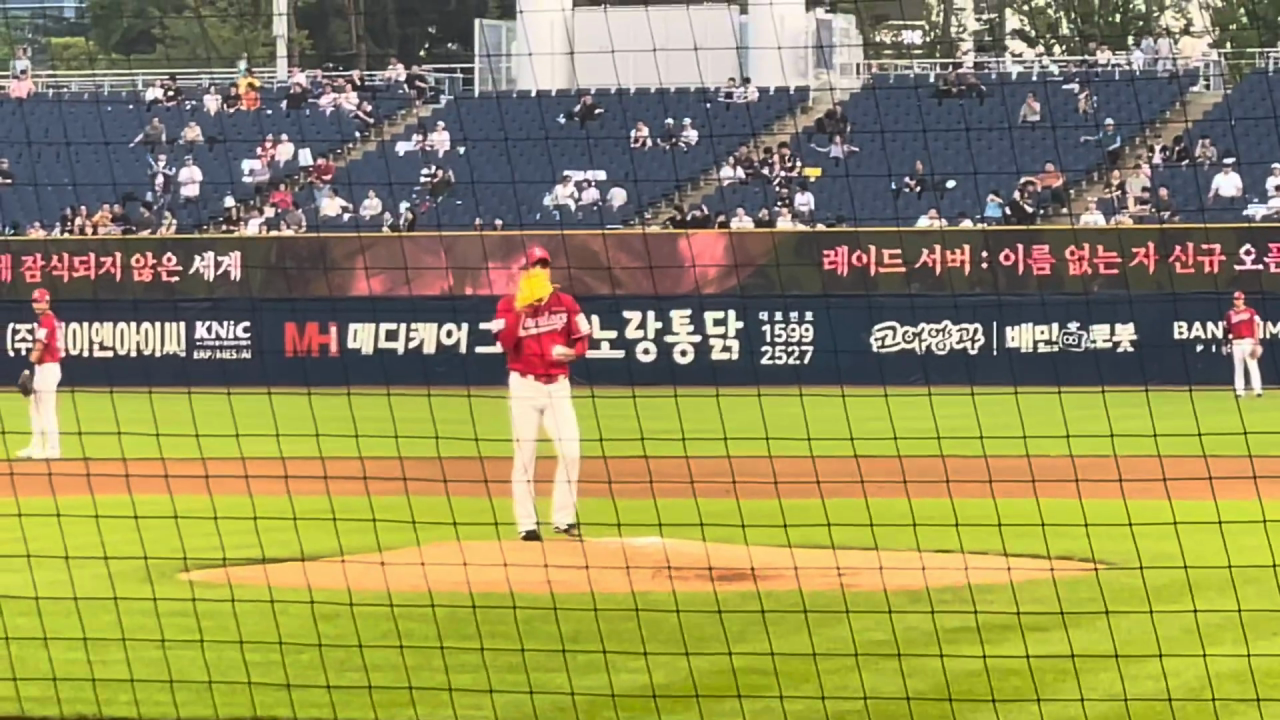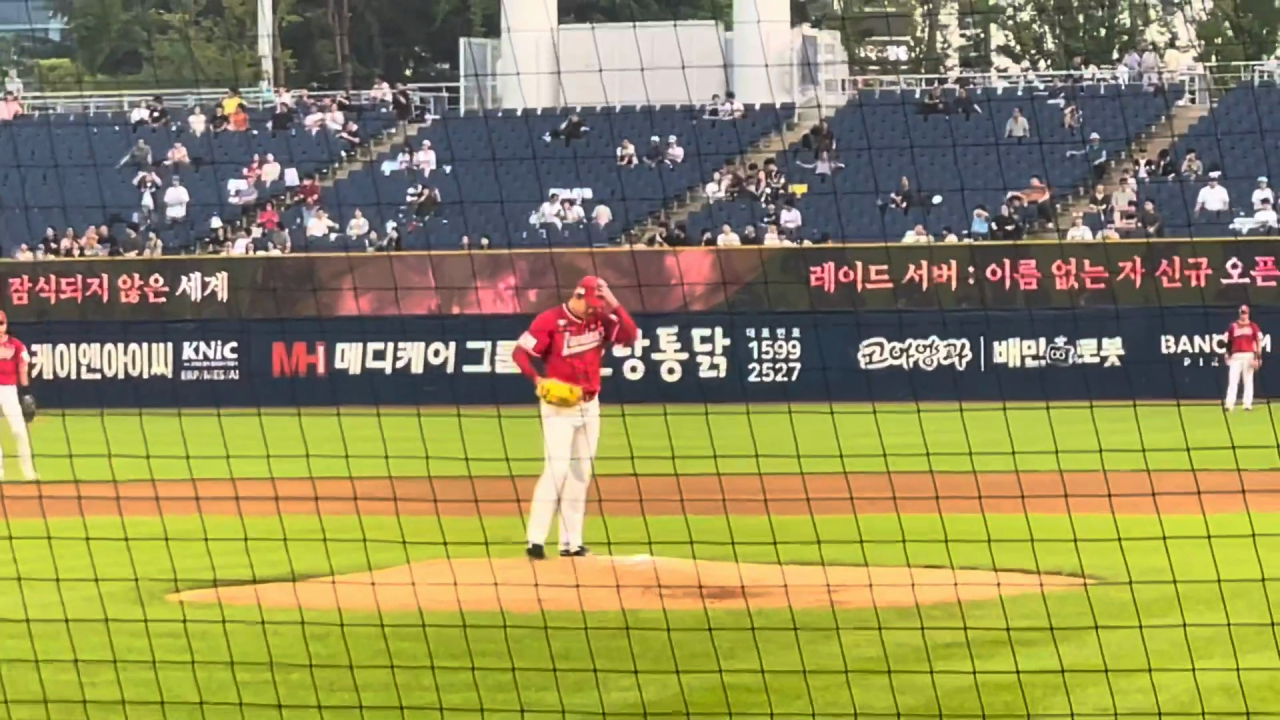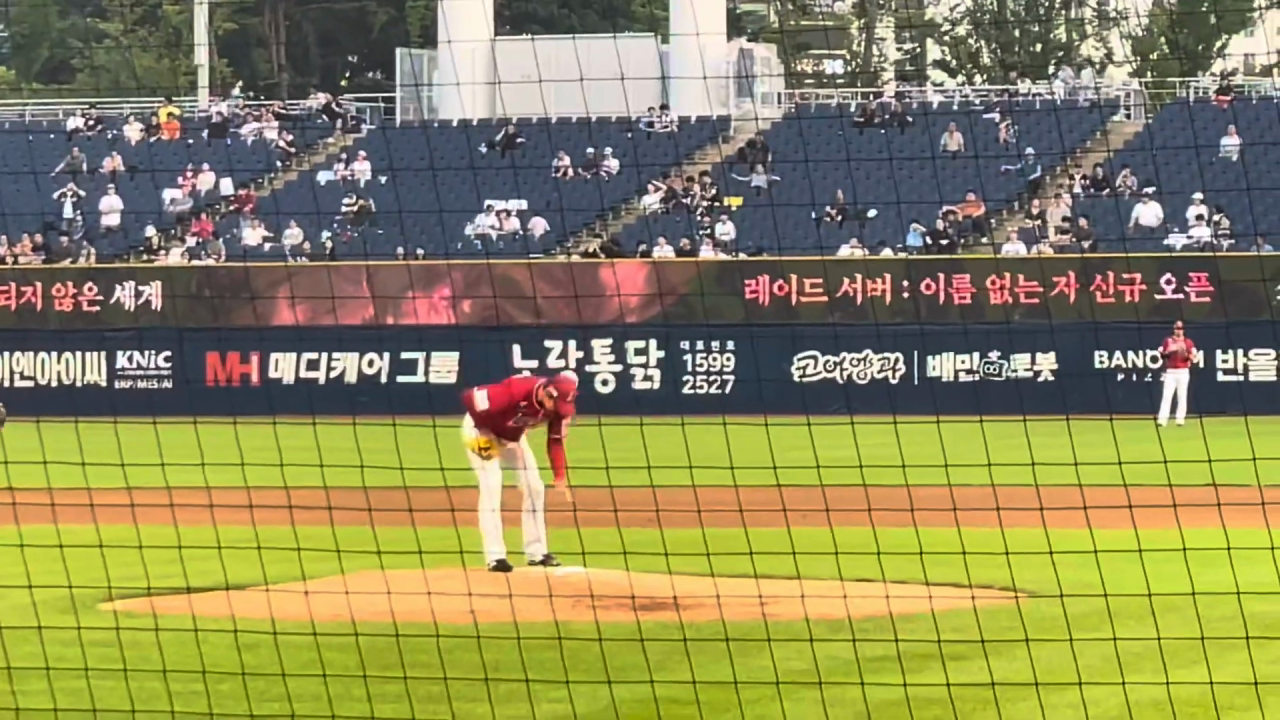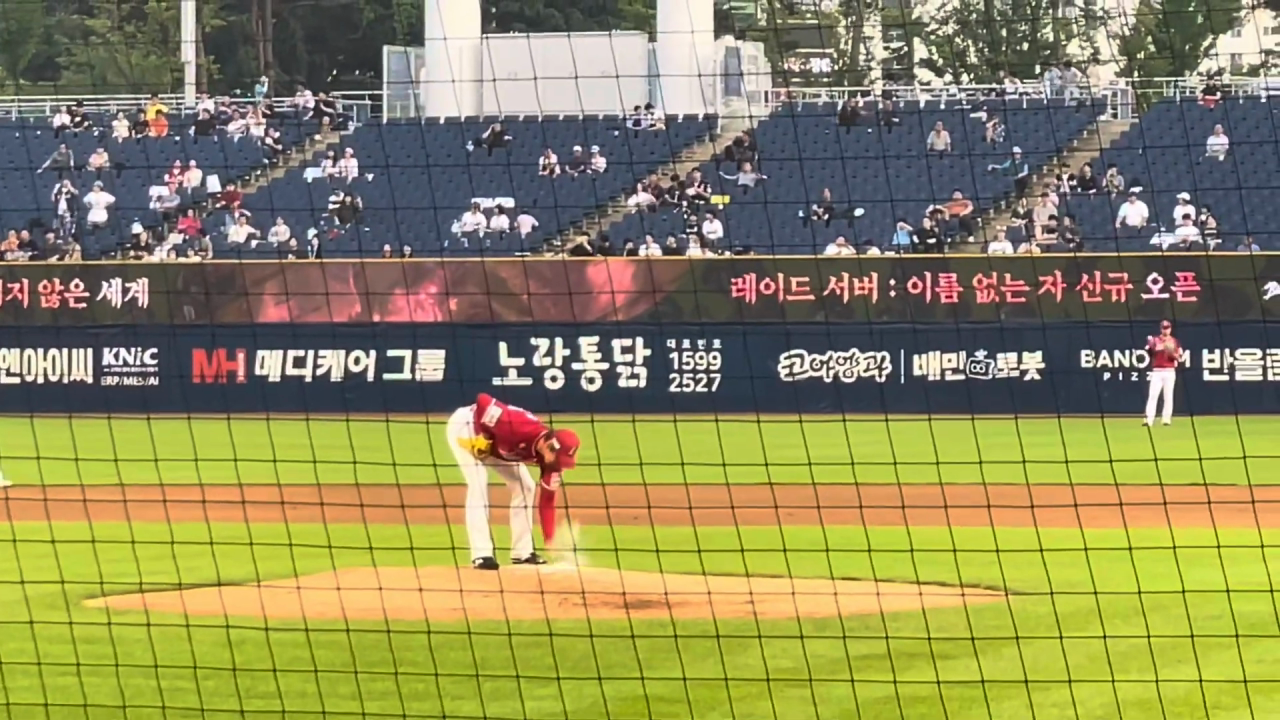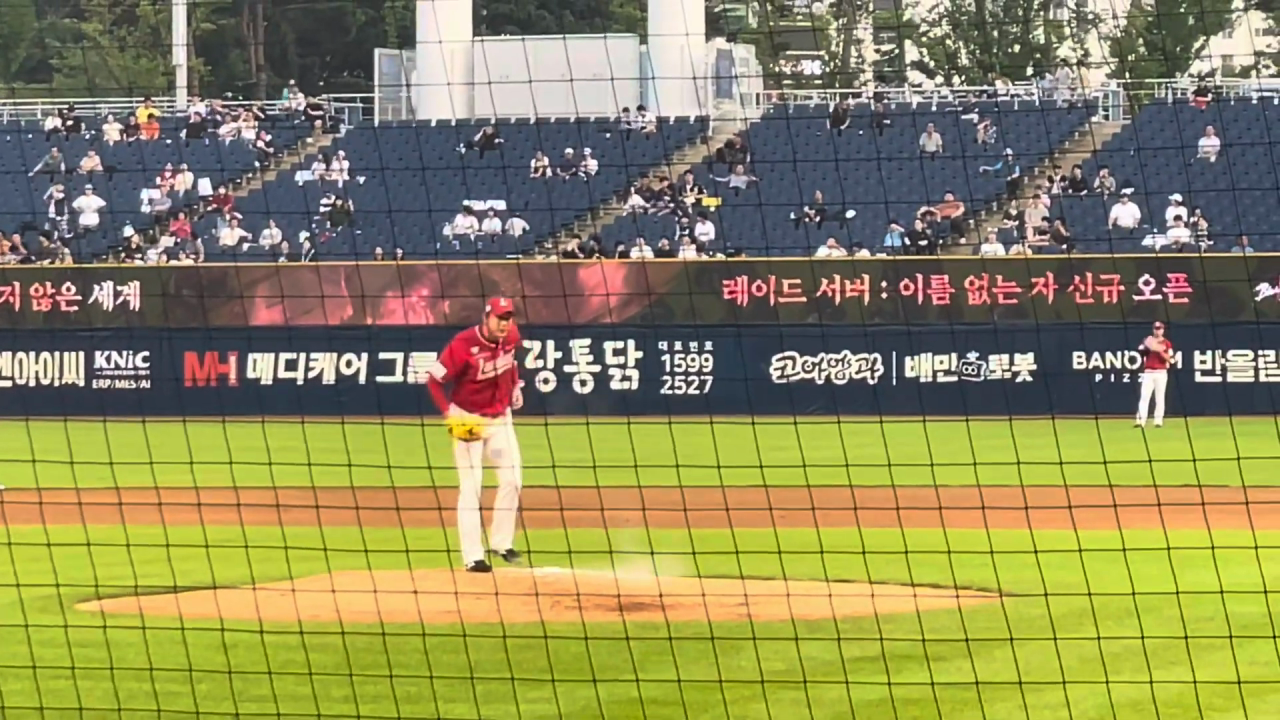
dt=1s
person 1, frame 1
left shoulder: (566, 302)
right shoulder: (509, 304)
left elbow: (583, 341)
right elbow: (506, 343)
left wrist: (572, 353)
right wrist: (520, 309)
left hip: (558, 386)
right hip: (523, 386)
left knee: (570, 452)
right knee: (525, 457)
left ankle: (564, 518)
right ankle: (527, 525)
person 1, frame 2
left shoulder: (601, 319)
right shoulder: (550, 320)
left elbow: (630, 336)
right elbow: (520, 353)
left wrist: (615, 305)
right wrist: (538, 380)
left hip: (590, 405)
right hip: (559, 404)
left knee: (582, 474)
right knee: (557, 469)
left ankle: (571, 542)
right ankle: (536, 538)
person 1, frame 3
left shoulder: (558, 404)
right shoulder: (515, 390)
left elbow: (555, 441)
right elbow: (469, 396)
left wrist: (560, 477)
right wrist: (483, 429)
left hip: (513, 436)
right hip: (484, 433)
left knee: (534, 487)
right knee: (491, 488)
left ankle: (537, 553)
right ankle: (495, 557)
person 1, frame 4
left shoulder: (551, 457)
right shoulder: (519, 429)
left elbow: (547, 500)
right elbow: (482, 400)
left wrist: (550, 542)
right wrist: (482, 436)
left hip: (496, 440)
right hip: (464, 426)
left knee: (525, 488)
right knee: (478, 486)
left ankle: (522, 552)
right ankle: (481, 555)
person 1, frame 5
left shoulder: (513, 337)
right shoulder: (463, 344)
right elbow: (434, 379)
left wrist: (515, 387)
right wrist: (449, 414)
left hip: (501, 420)
right hip: (466, 421)
left knee: (512, 481)
right knee: (471, 488)
left ankle: (501, 543)
right ankle: (473, 556)
